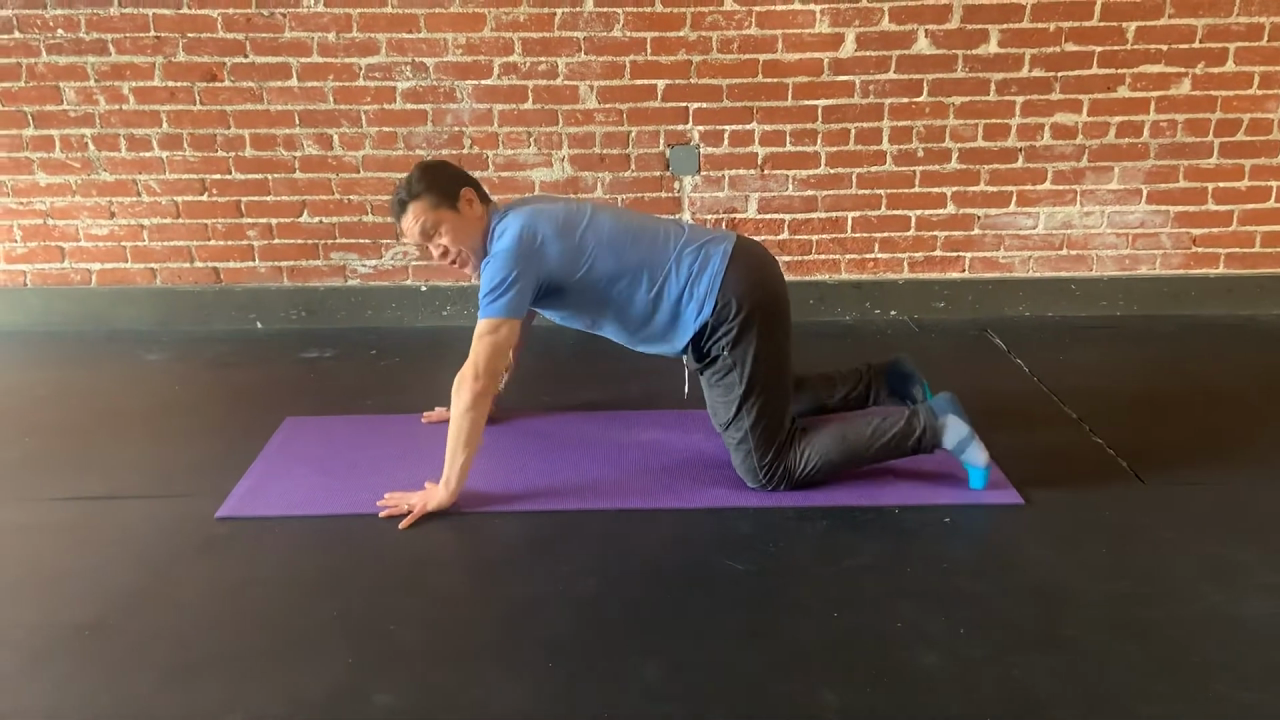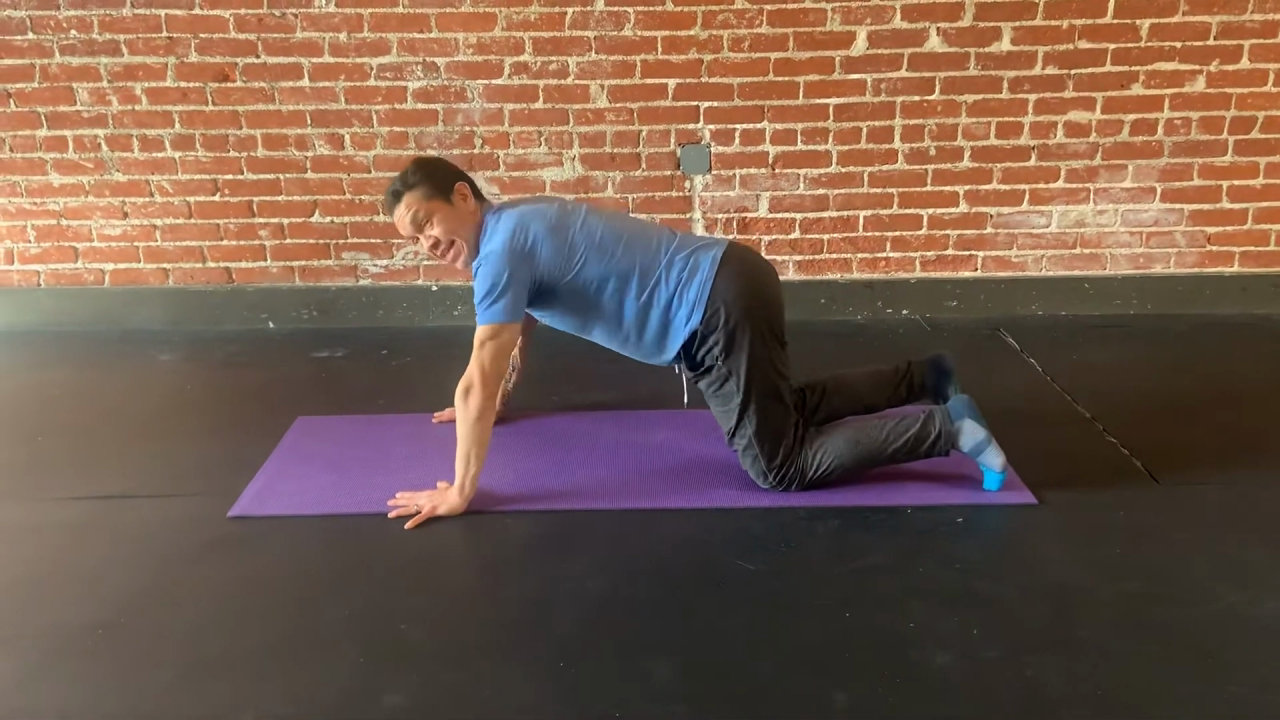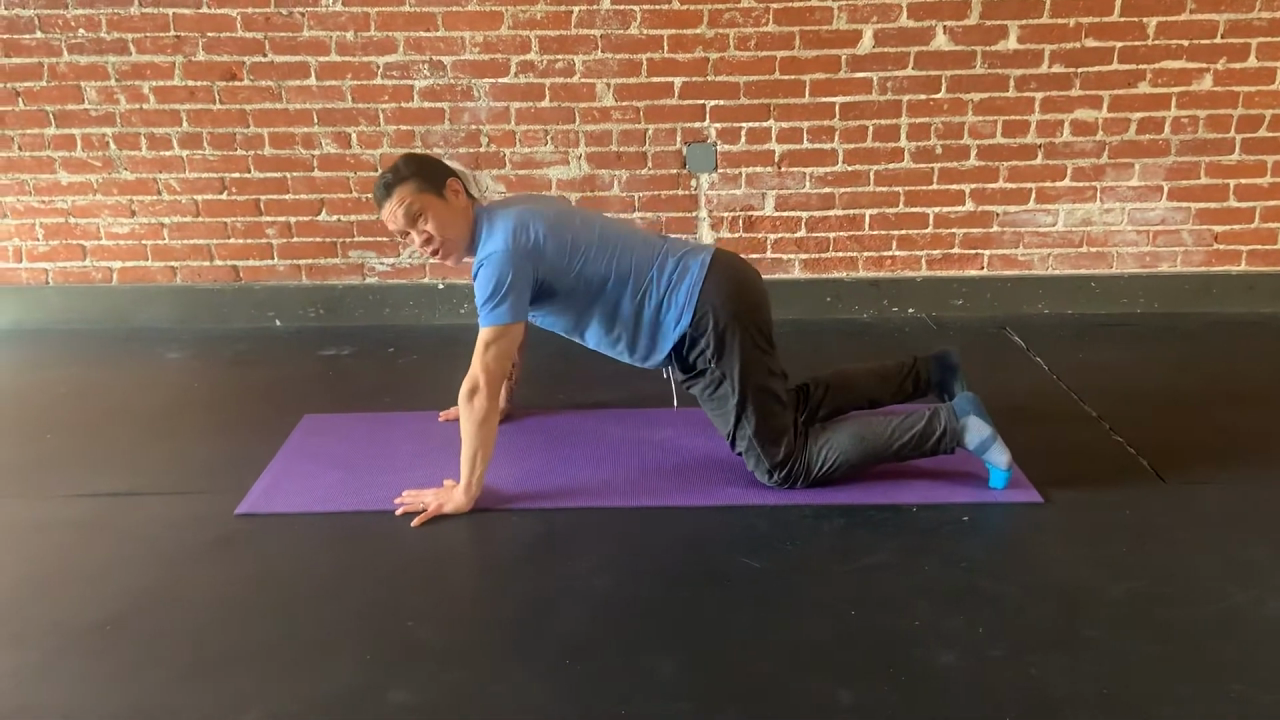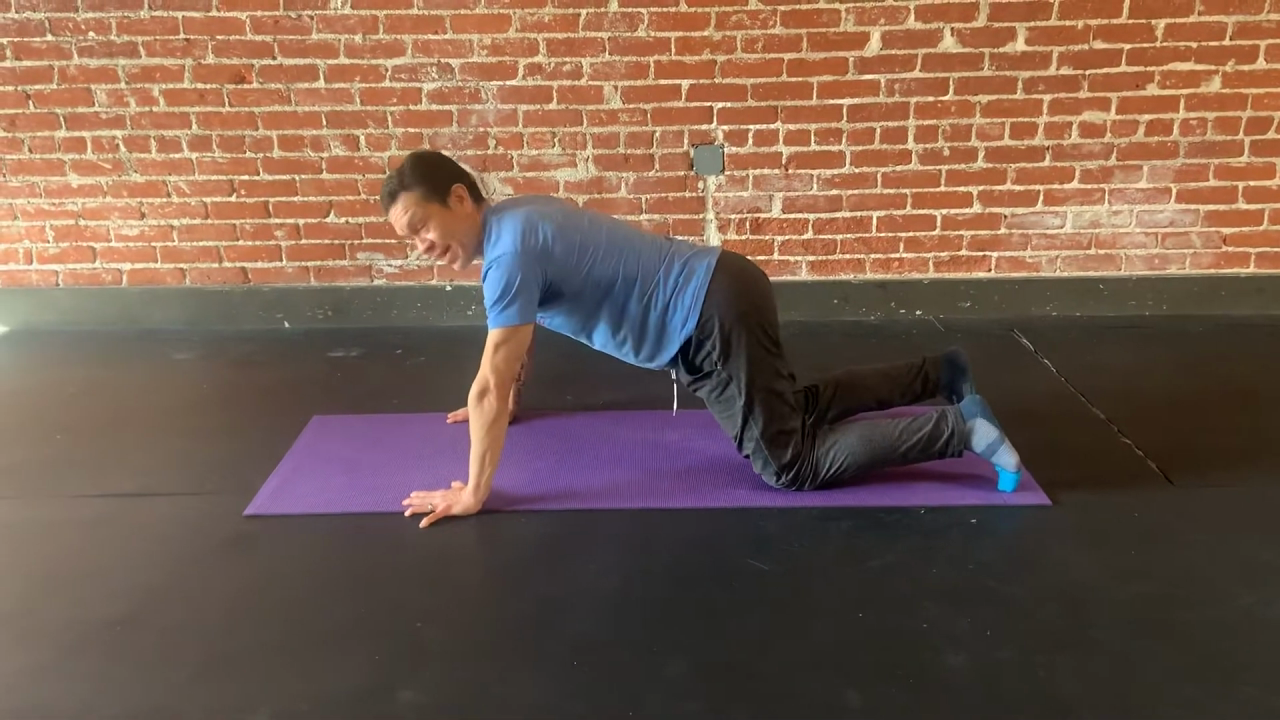
dt=0.5s
person 1, frame 1
left shoulder: (509, 246)
right shoulder: (520, 227)
left elbow: (474, 376)
right elbow: (512, 331)
left wrist: (447, 488)
right wrist: (479, 402)
left hip: (730, 298)
right hip: (730, 280)
left knee: (768, 467)
right knee: (760, 409)
left ankle: (929, 426)
right ankle: (882, 385)
person 1, frame 2
left shoulder: (501, 248)
right shoulder: (516, 225)
left elbow: (477, 383)
right elbow: (519, 326)
left wrist: (460, 492)
right wrist: (488, 402)
left hip: (722, 307)
right hip: (730, 280)
left knee: (779, 466)
right knee: (788, 412)
left ankle: (945, 428)
right ankle: (923, 380)
person 1, frame 3
left shoulder: (501, 250)
right shoulder: (507, 219)
left elbow: (478, 385)
right elbow: (514, 328)
left wrist: (464, 491)
right wrist: (494, 400)
left hip: (709, 312)
right hip: (711, 291)
left knee: (783, 460)
right knee: (789, 410)
left ankle: (951, 425)
right ankle: (931, 374)
person 1, frame 4
left shoulder: (510, 250)
right shoulder: (513, 219)
left elbow: (490, 385)
right elbow: (523, 328)
left wrist: (472, 492)
right wrist: (500, 403)
left hip: (715, 315)
right hip: (720, 292)
left knee: (789, 464)
right knee: (798, 413)
left ankle: (958, 429)
right ankle: (939, 375)
